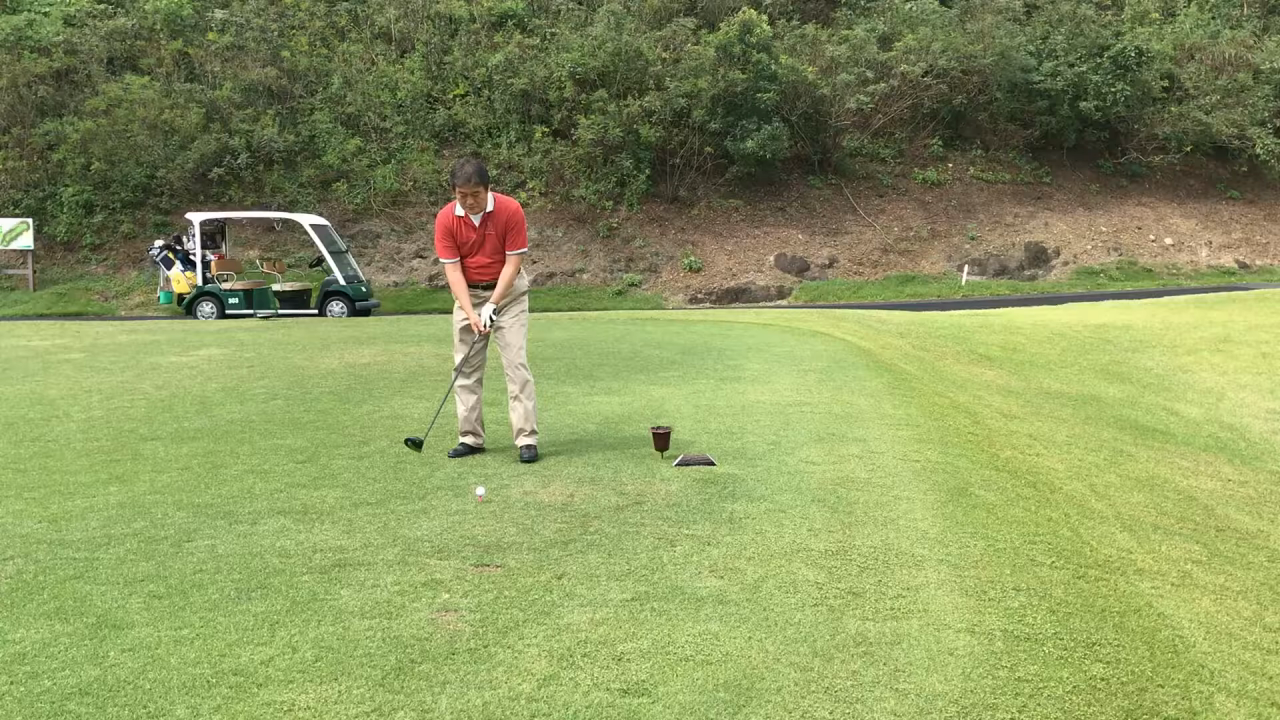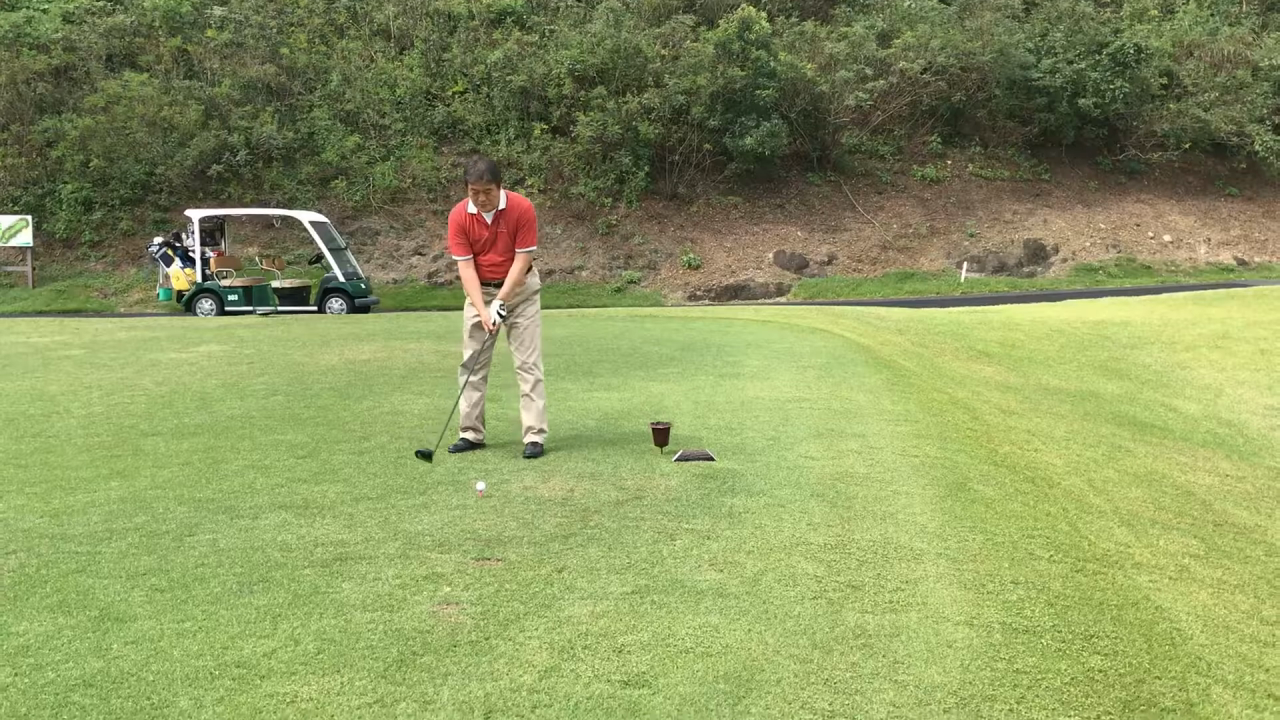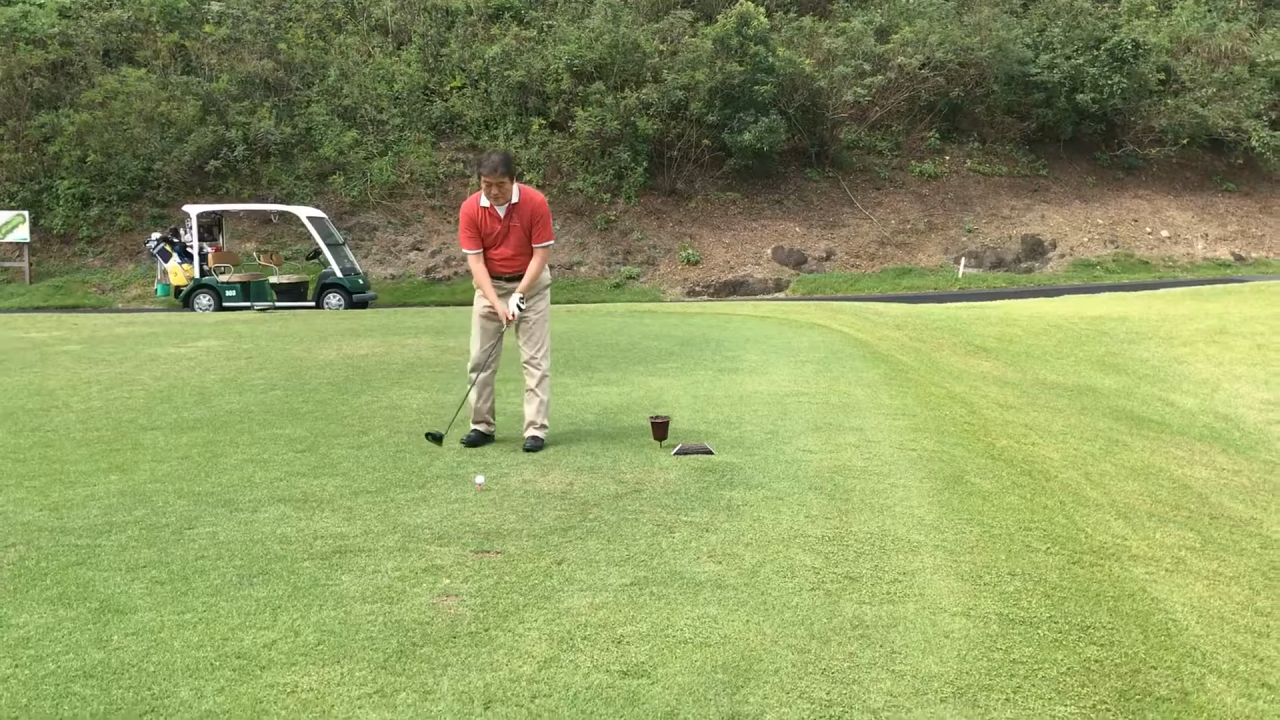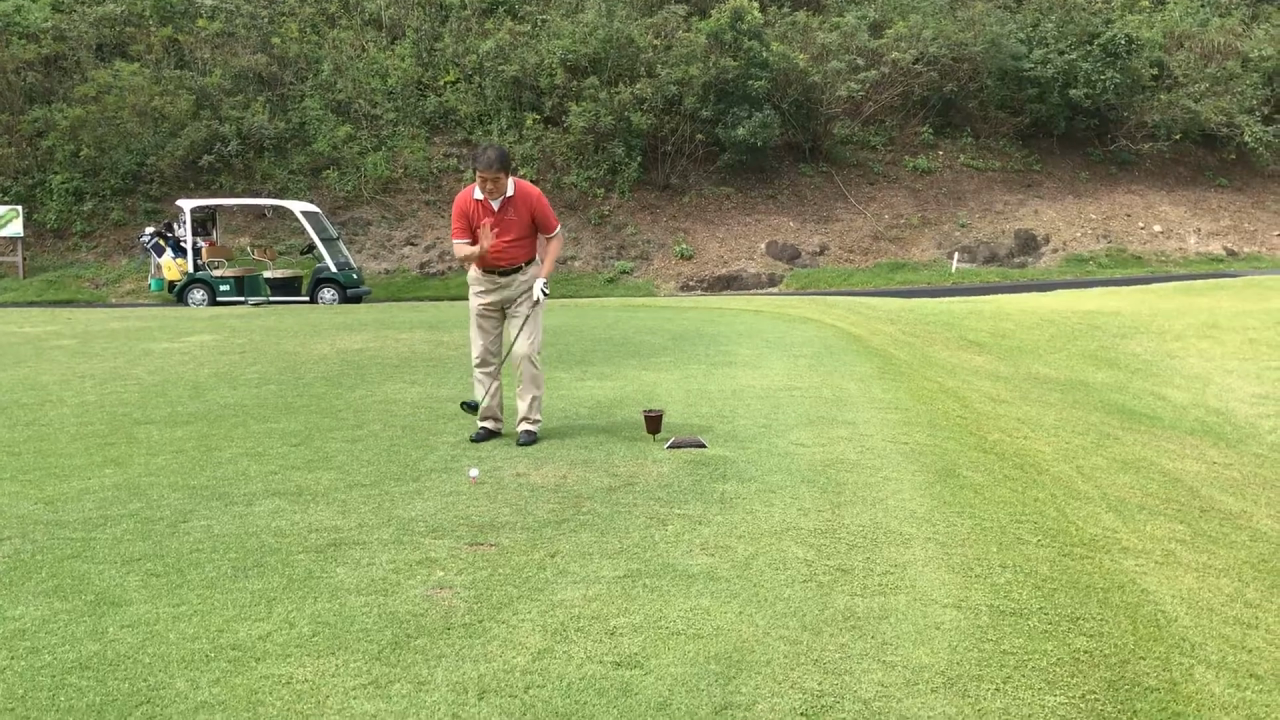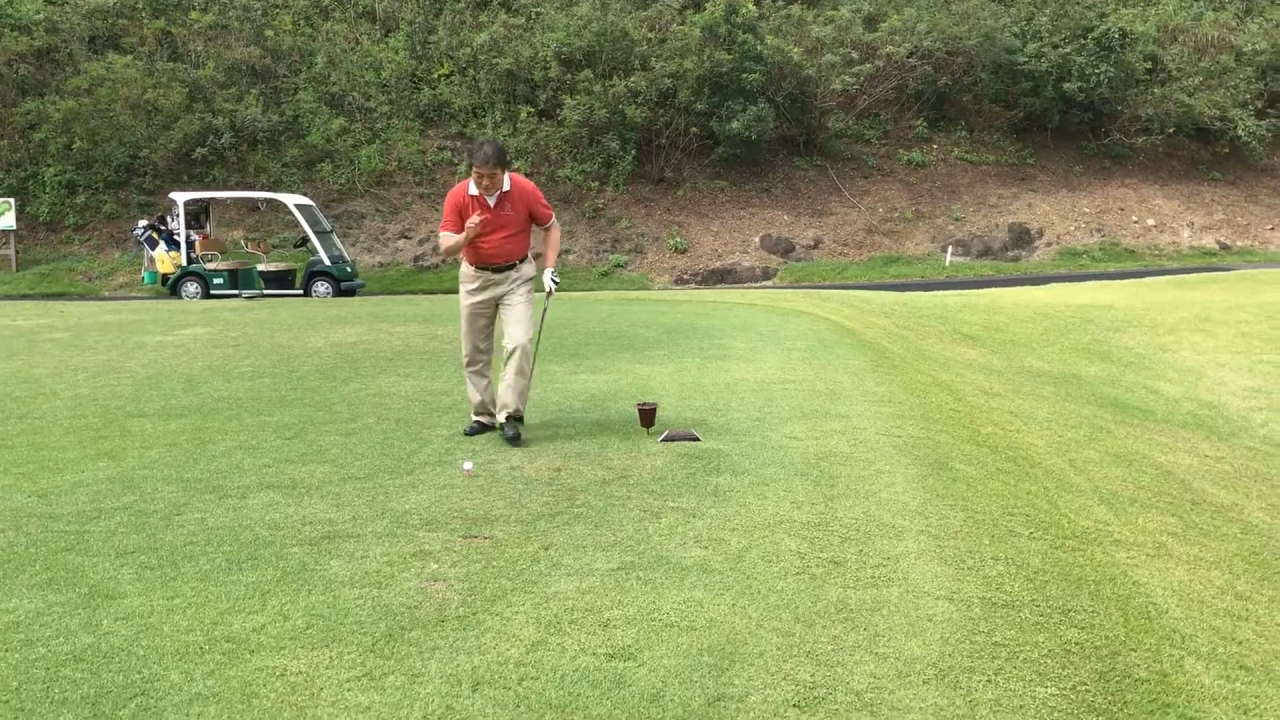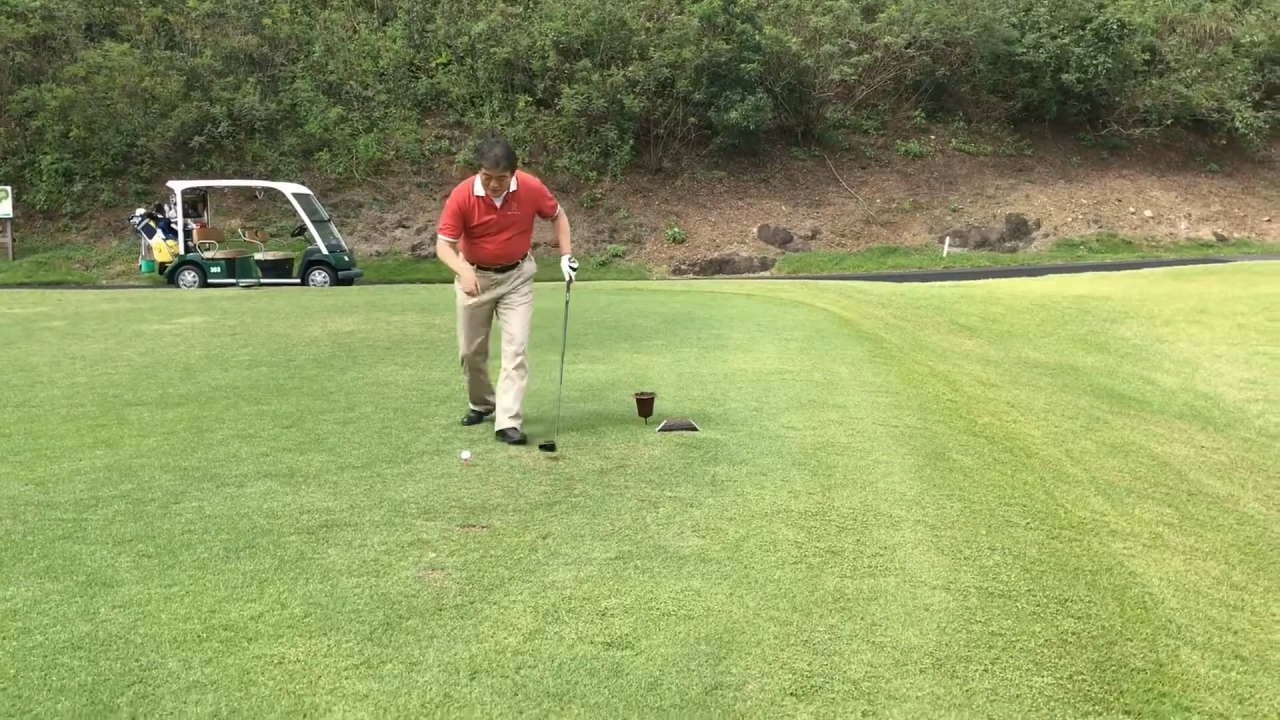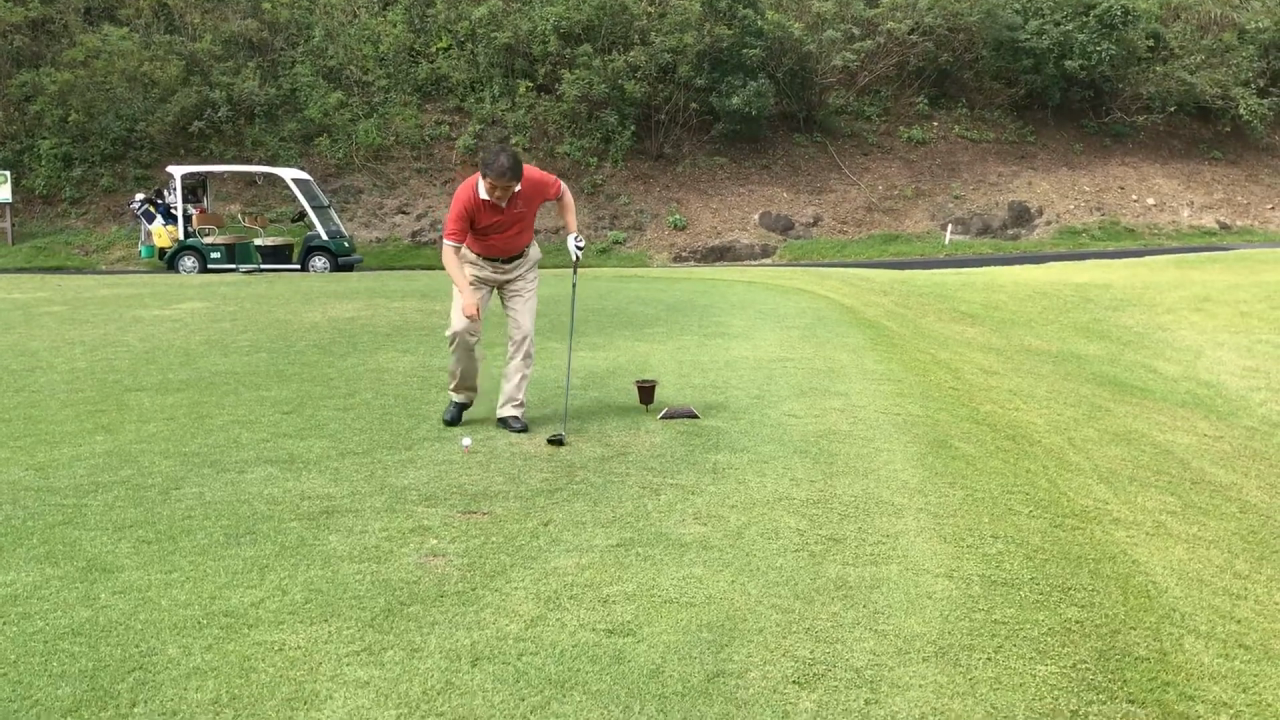
dt=0.2s
person 1, frame 1
left shoulder: (510, 210)
right shoulder: (445, 219)
left elbow: (513, 262)
right elbow: (453, 269)
left wrist: (492, 304)
right wrist: (470, 312)
left hip: (508, 292)
right hip: (468, 294)
left knee: (515, 363)
right knee: (466, 367)
left ankle: (527, 438)
right ankle: (471, 437)
person 1, frame 2
left shoulder: (522, 208)
right shoulder: (458, 216)
left elbow: (522, 261)
right elbow: (466, 267)
left wrist: (502, 301)
right wrist: (483, 309)
left hip: (520, 290)
right hip: (480, 291)
left knee: (527, 363)
right knee: (472, 363)
left ankle: (534, 435)
right ankle: (471, 432)
person 1, frame 3
left shoulder: (535, 202)
right shoulder: (470, 209)
left elbow: (541, 253)
right elbow: (475, 260)
left wrist: (519, 293)
right wrist: (496, 300)
left hip: (529, 286)
right hip: (490, 287)
left knee: (534, 358)
right knee: (480, 358)
left ankle: (535, 429)
right ankle: (482, 425)
person 1, frame 4
left shoulder: (531, 195)
right shoulder: (464, 201)
left elbow: (554, 237)
right elbow: (459, 252)
left wrist: (542, 278)
right wrist: (478, 249)
left hip: (525, 280)
right hip: (484, 282)
left knee: (526, 353)
right knee: (484, 355)
left ankle: (528, 422)
right ankle: (489, 421)
person 1, frame 5
left shoulder: (526, 191)
right shoulder: (457, 196)
left elbow: (551, 226)
right elbow: (446, 243)
left wrist: (549, 268)
right wrist: (465, 235)
left hip: (517, 276)
right hip: (476, 278)
left knee: (519, 342)
right knee: (475, 353)
left ankle: (510, 415)
right ankle: (484, 415)
person 1, frame 6
left shoulder: (531, 188)
right shoulder: (461, 196)
left elbow: (558, 215)
right elbow: (444, 245)
left wrist: (566, 255)
right wrist: (463, 273)
left hip: (516, 277)
right hip: (475, 275)
left knee: (515, 346)
right knee: (472, 350)
left ankle: (508, 422)
right ankle: (482, 403)
person 1, frame 7
left shoulder: (534, 181)
right shoulder: (466, 195)
left elbow: (562, 192)
right elbow: (449, 251)
left wrist: (572, 232)
right wrist: (466, 293)
left hip: (522, 265)
right hip: (477, 263)
left knee: (521, 333)
right knee: (461, 329)
left ankle: (511, 409)
right ankle: (461, 394)
